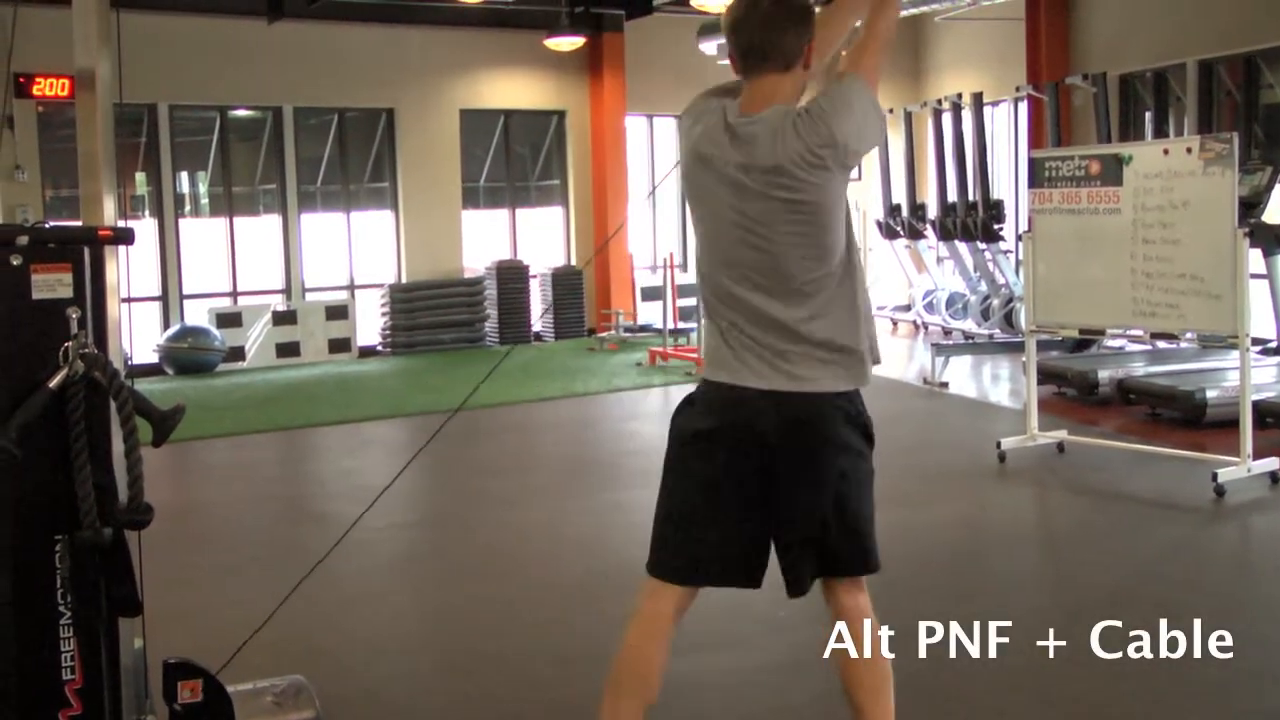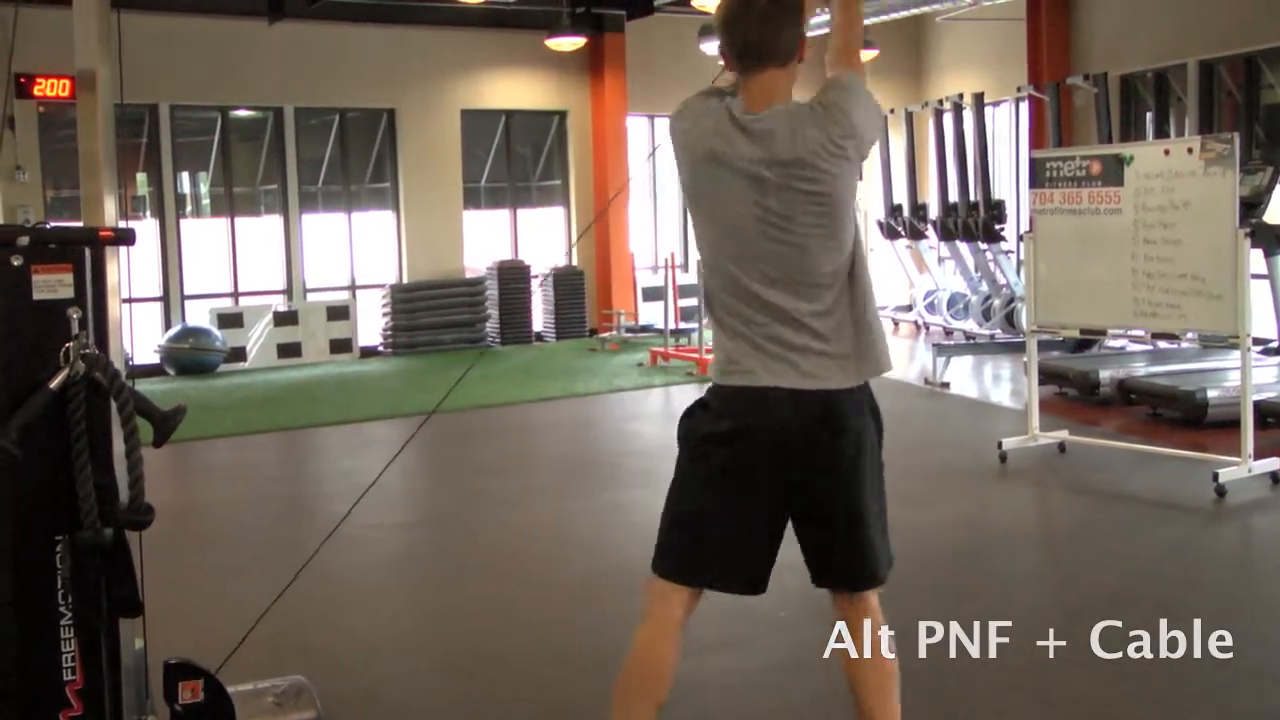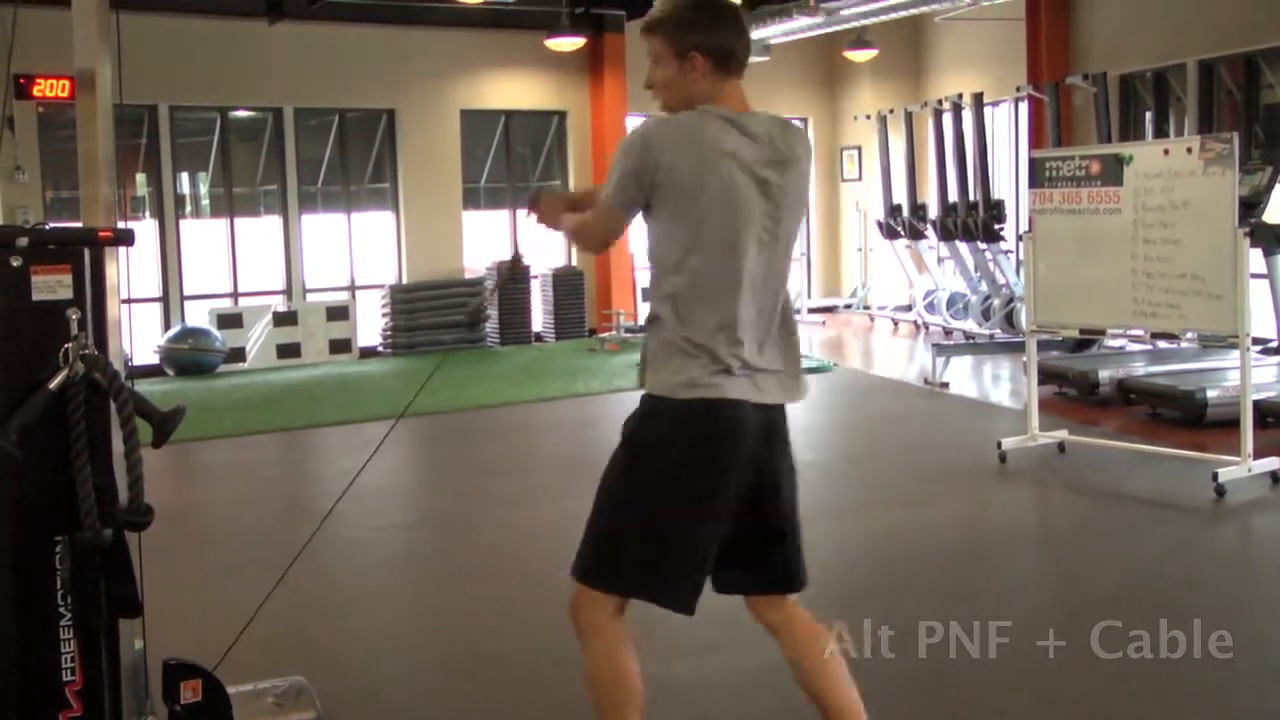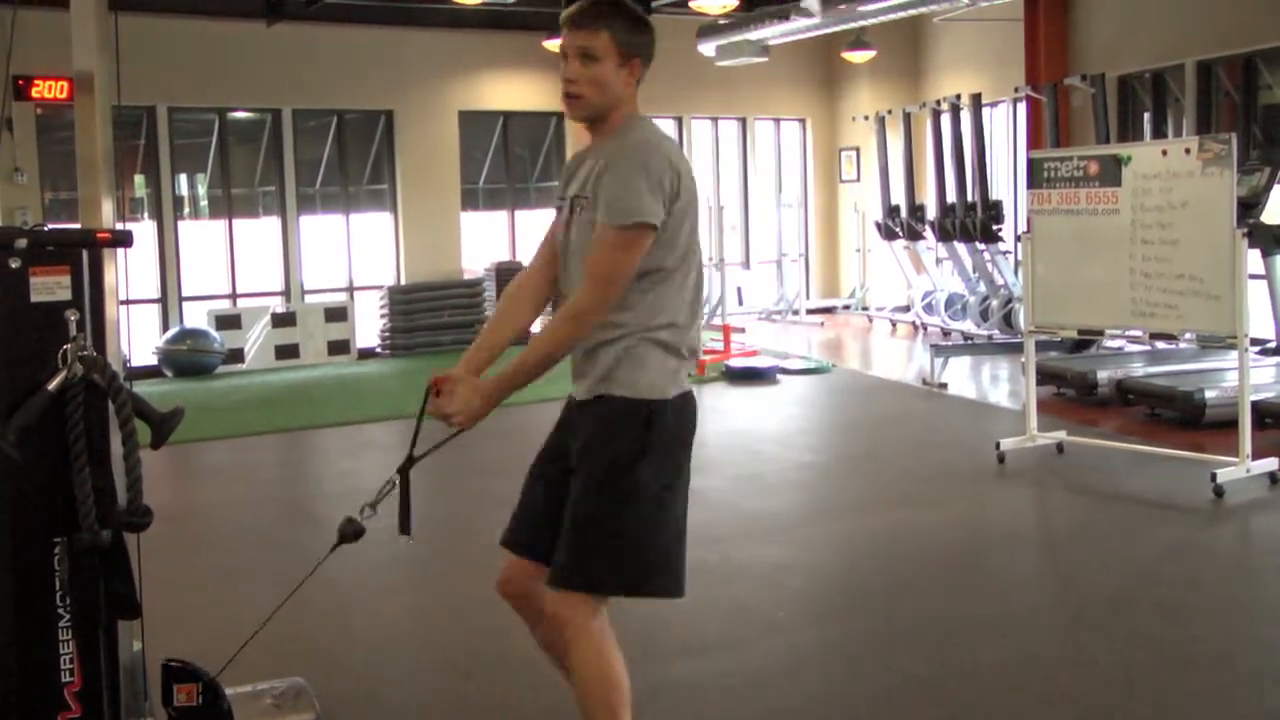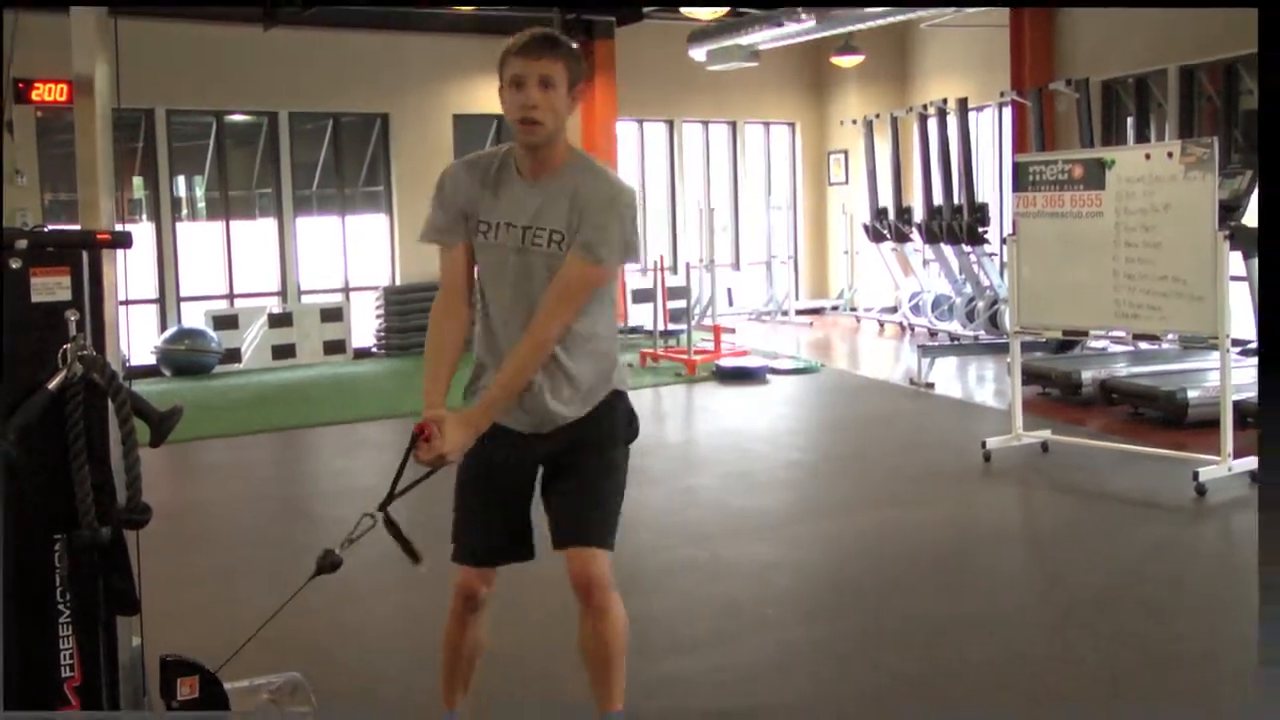
dt=0.3s
person 1, frame 1
left shoulder: (699, 127)
right shoulder: (824, 133)
left elbow: (755, 89)
left hip: (726, 401)
right hip: (825, 402)
left knee: (663, 596)
right knee: (850, 597)
person 1, frame 2
left shoulder: (696, 128)
right shoulder: (838, 126)
left elbow: (735, 100)
right elbow: (844, 60)
left hip: (743, 402)
right hip: (837, 402)
left knee: (670, 595)
right knee: (857, 602)
person 1, frame 3
left shoulder: (661, 142)
right shoulder: (794, 149)
left elbow: (596, 236)
left wrist: (561, 216)
right wrist: (584, 204)
left hip: (688, 408)
right hip: (762, 409)
left knee: (595, 603)
right knee: (780, 609)
person 1, frame 4
left shoulder: (645, 159)
right shoulder: (586, 160)
left elbow: (593, 304)
right elbow: (541, 280)
left wrist: (493, 389)
right wrist: (468, 367)
left hip: (641, 405)
right hip: (592, 401)
left knee: (578, 601)
right knee: (519, 579)
person 1, frame 5
left shoulder: (606, 199)
right shoulder: (463, 182)
left elbow: (550, 325)
right elbow: (453, 301)
left wrist: (472, 422)
right wrist: (435, 406)
left hip: (585, 412)
right hip: (498, 415)
left knee: (589, 574)
right knee: (469, 588)
